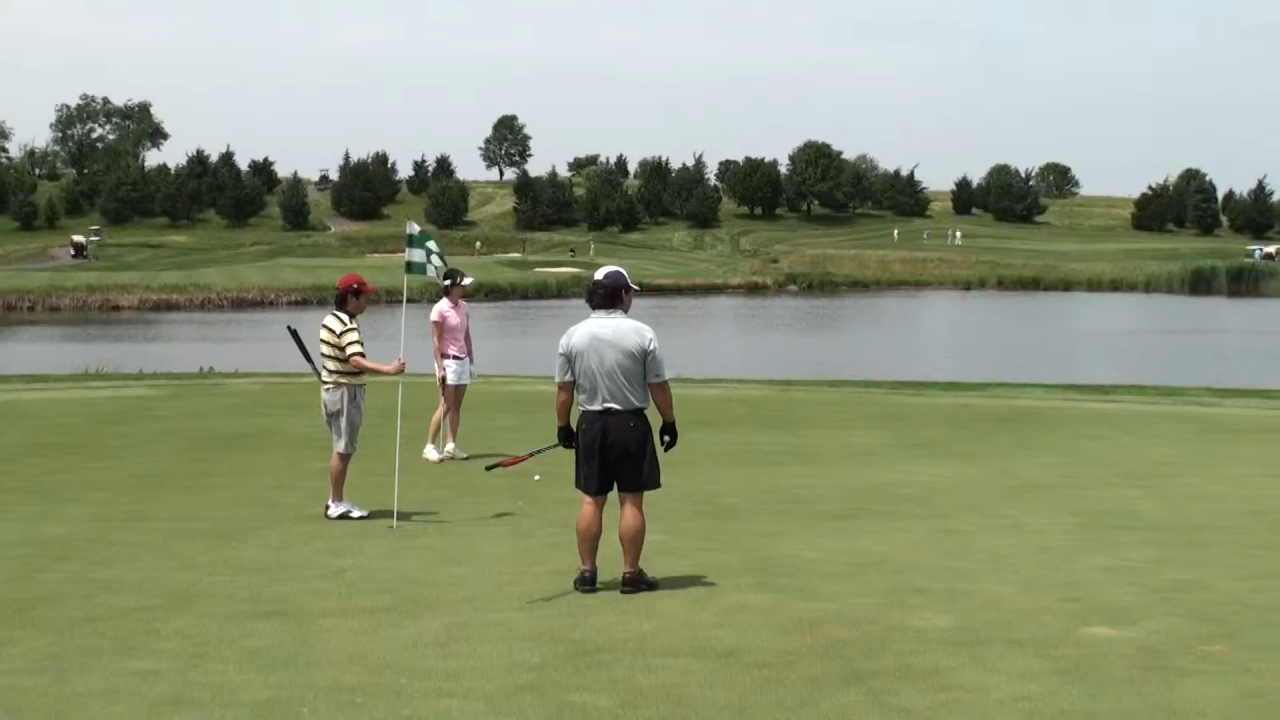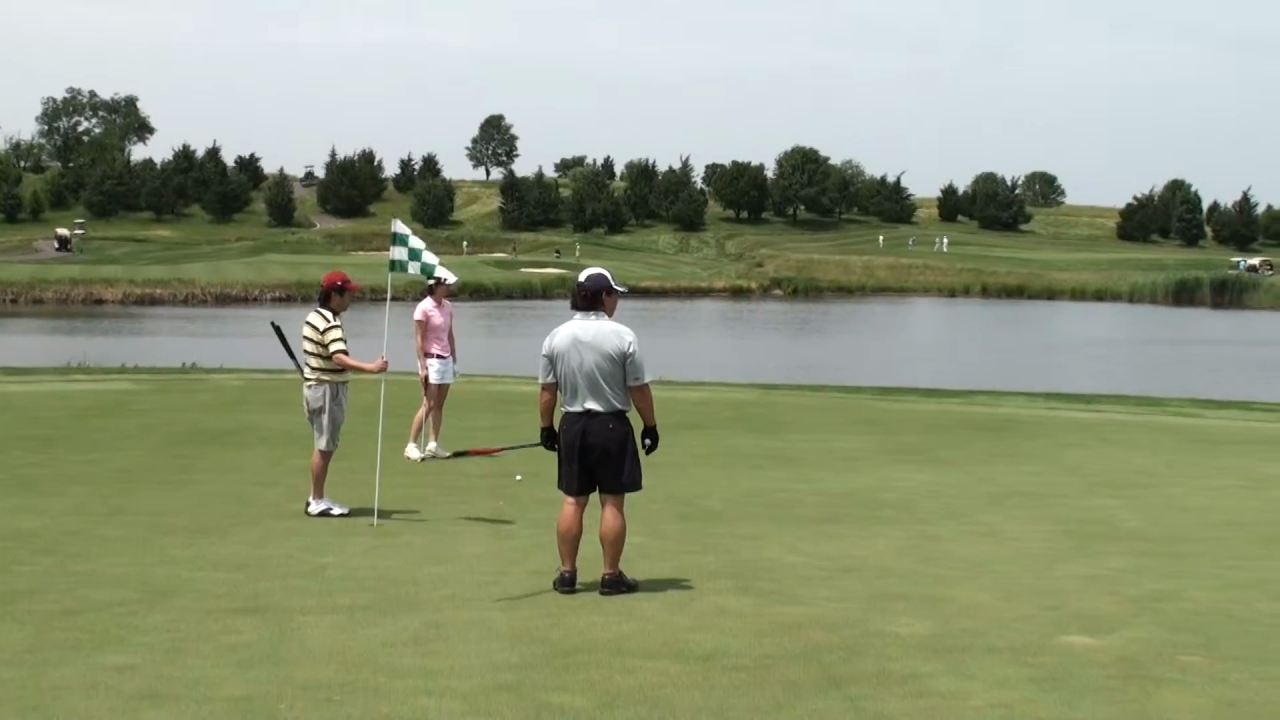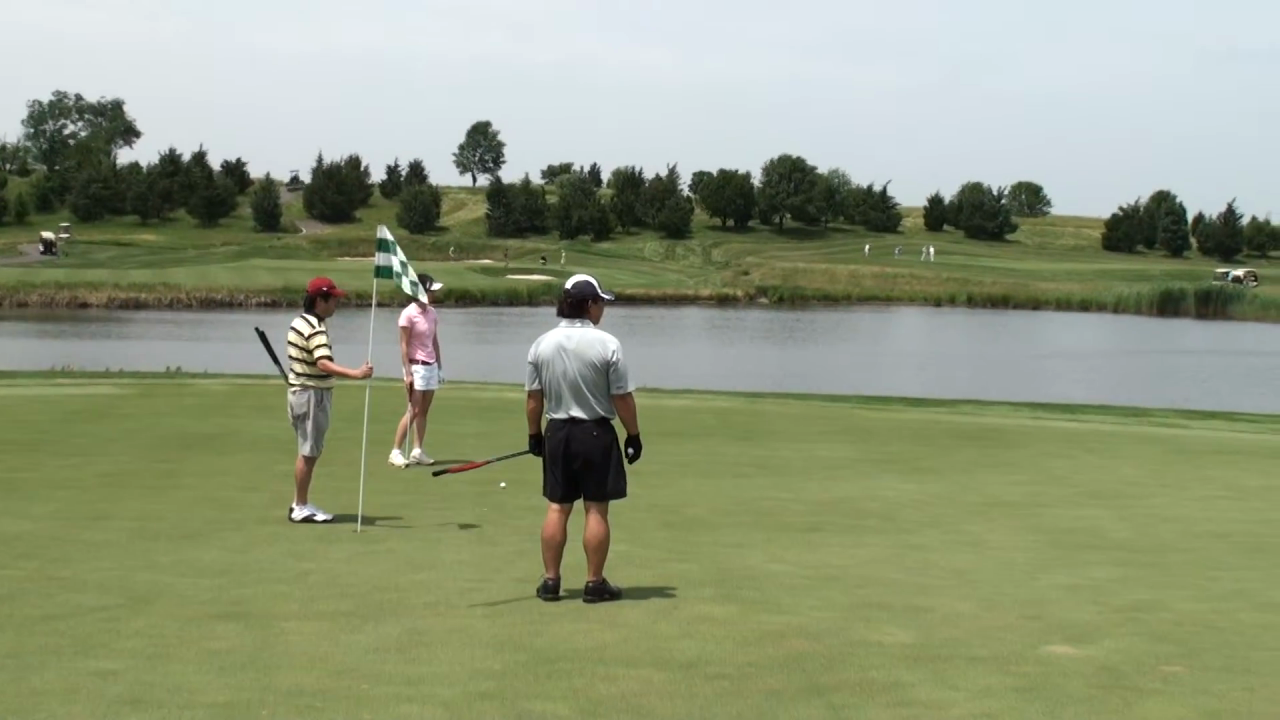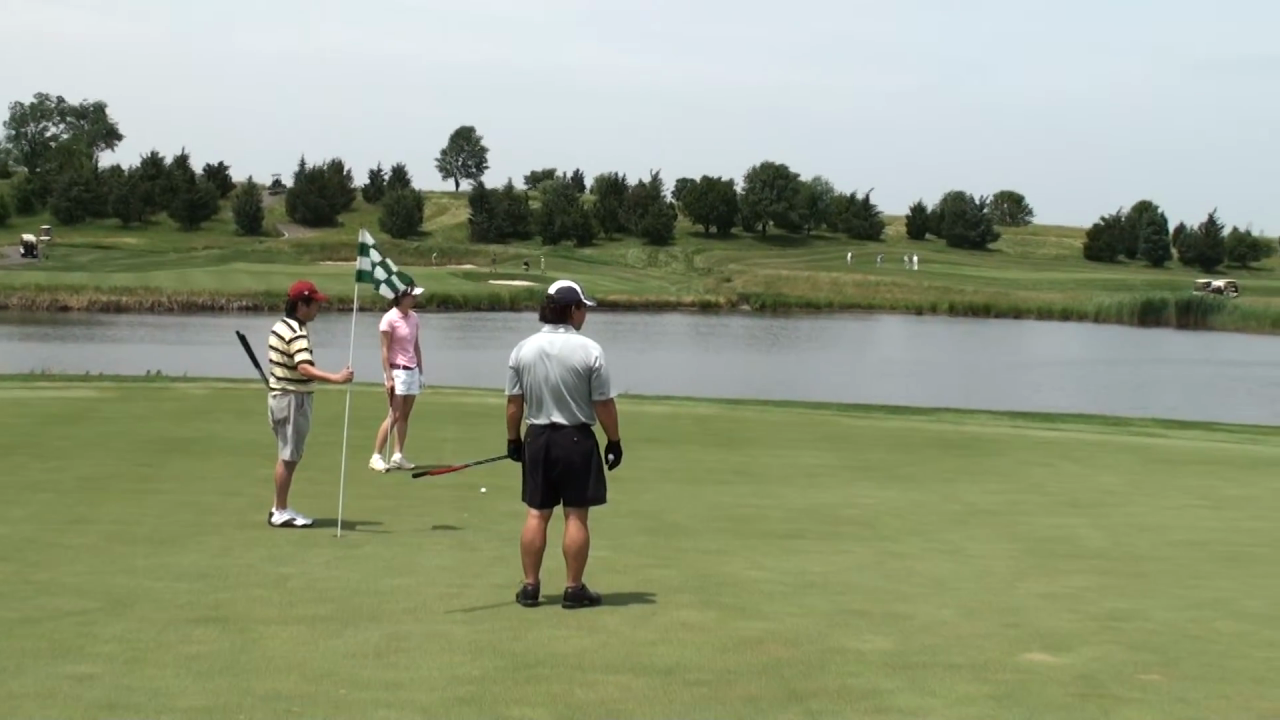
dt=0.5s
person 1, frame 1
left shoulder: (572, 336)
right shoulder: (642, 334)
left elbow: (564, 389)
right elbow: (659, 386)
left wrist: (563, 426)
right wrist: (669, 422)
left hip: (591, 424)
right hip: (631, 423)
left knee: (591, 500)
right knee: (631, 501)
left ankle: (587, 572)
right ankle: (631, 574)
person 1, frame 2
left shoulder: (556, 337)
right shoulder: (622, 336)
left elbow: (547, 390)
right elbow: (639, 389)
left wrist: (546, 427)
right wrist: (650, 426)
left hip: (572, 425)
right hip: (612, 425)
left knee: (572, 501)
right knee: (612, 502)
left ankle: (567, 573)
right ankle: (611, 575)
person 1, frame 3
left shoulder: (541, 344)
right shoulder: (606, 344)
left elbow: (533, 398)
right elbow: (622, 398)
left wrist: (534, 434)
right wrist: (633, 435)
left hip: (557, 433)
right hip: (596, 433)
left knee: (557, 508)
right knee: (596, 510)
left ankle: (550, 580)
right ankle: (595, 583)
person 1, frame 4
left shoulder: (523, 349)
right shoulder: (589, 349)
left elbow: (514, 402)
right elbow: (604, 404)
left wrist: (513, 438)
right wrist: (614, 441)
left hip: (537, 438)
right hip: (577, 439)
left knee: (536, 513)
right knee: (576, 515)
left ankle: (530, 586)
right ankle: (574, 589)
person 2, frame 1
left shoulder: (331, 319)
right shoulder: (346, 326)
right elbow: (356, 360)
right wrist: (388, 369)
left hip: (334, 388)
right hip: (345, 391)
left knee: (341, 448)
right knee: (344, 450)
left ankle: (335, 500)
right ankle: (336, 504)
person 2, frame 2
left shoulder: (314, 316)
right shoulder: (330, 323)
right elbow: (339, 358)
right wrist: (370, 367)
left hip: (317, 385)
right hip: (328, 388)
left knee: (323, 446)
right knee: (325, 447)
left ankle: (316, 497)
right ankle: (317, 501)
person 2, frame 3
left shoulder: (299, 321)
right shoulder: (315, 328)
right elbow: (323, 363)
right wrist: (355, 373)
left hip: (301, 390)
right hip: (312, 394)
left knee: (307, 451)
right knee: (309, 452)
left ankle: (300, 503)
right ankle: (301, 507)
person 2, frame 4
left shoulder: (281, 325)
right shoulder: (296, 332)
right elbow: (304, 368)
right wrist: (336, 378)
left hip: (282, 395)
right hip: (293, 398)
left knee: (287, 456)
right knee: (289, 457)
left ankle: (280, 508)
right ankle: (280, 512)
person 3, frame 1
left shoulder: (464, 307)
right shoulder: (440, 309)
right elbow: (436, 340)
left wrist: (471, 360)
right wrist: (440, 366)
left hip: (463, 360)
right hip: (448, 361)
left knee: (457, 406)
right knee: (446, 406)
left ankle: (451, 445)
right ankle: (430, 447)
person 3, frame 2
left shoulder: (447, 306)
right shoulder: (423, 308)
right elbow: (419, 339)
left wrist: (454, 360)
right wrist: (422, 366)
left hip: (446, 360)
right hip: (431, 360)
left knee: (439, 405)
right knee: (428, 404)
left ankle: (433, 445)
right ankle: (411, 445)
person 3, frame 3
left shoulder: (432, 312)
right shoulder: (408, 314)
right elbow: (404, 345)
left wrist: (439, 366)
right wrist: (407, 372)
left hip: (431, 366)
right hip: (416, 366)
left knee: (424, 411)
right knee: (413, 411)
left ankle: (417, 451)
right ankle: (396, 451)
person 3, frame 4
left shoulder: (414, 317)
right shoulder: (389, 319)
right elbow: (384, 350)
left wrist: (420, 371)
right wrist: (388, 377)
left hip: (412, 371)
right hip: (398, 371)
left knee: (405, 416)
right knee: (394, 416)
left ankle: (398, 456)
right ankle: (376, 456)
